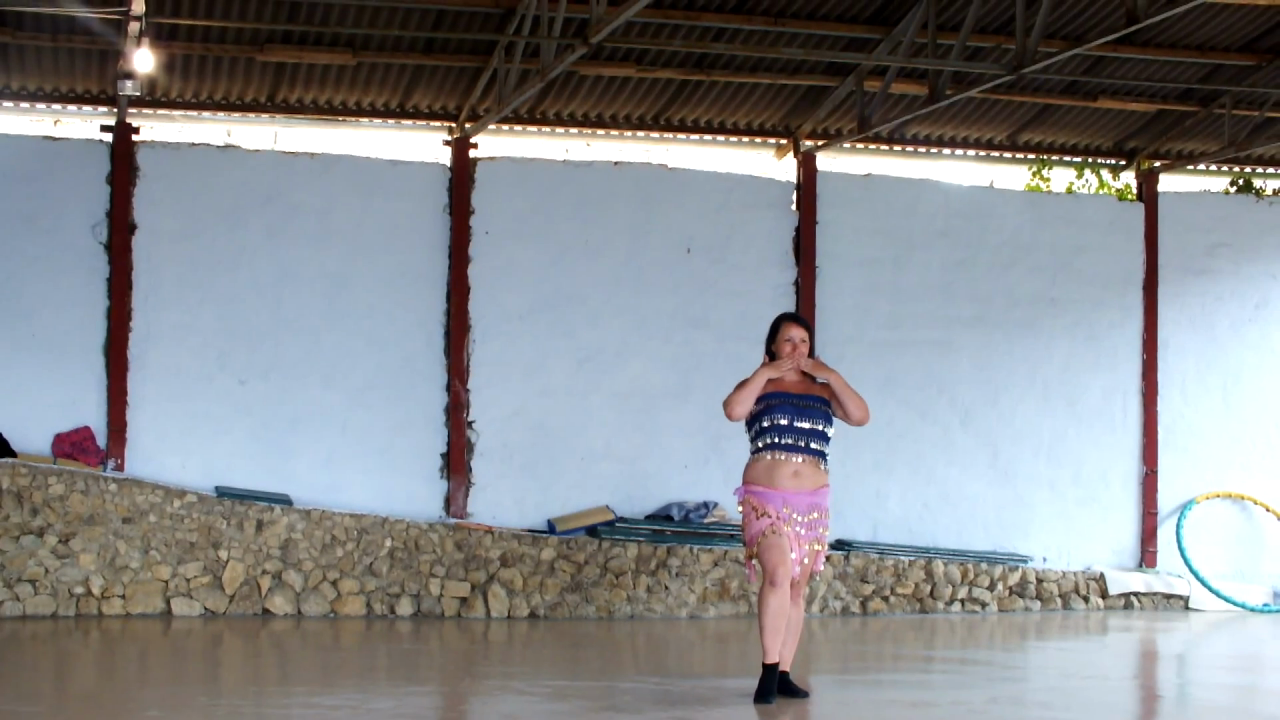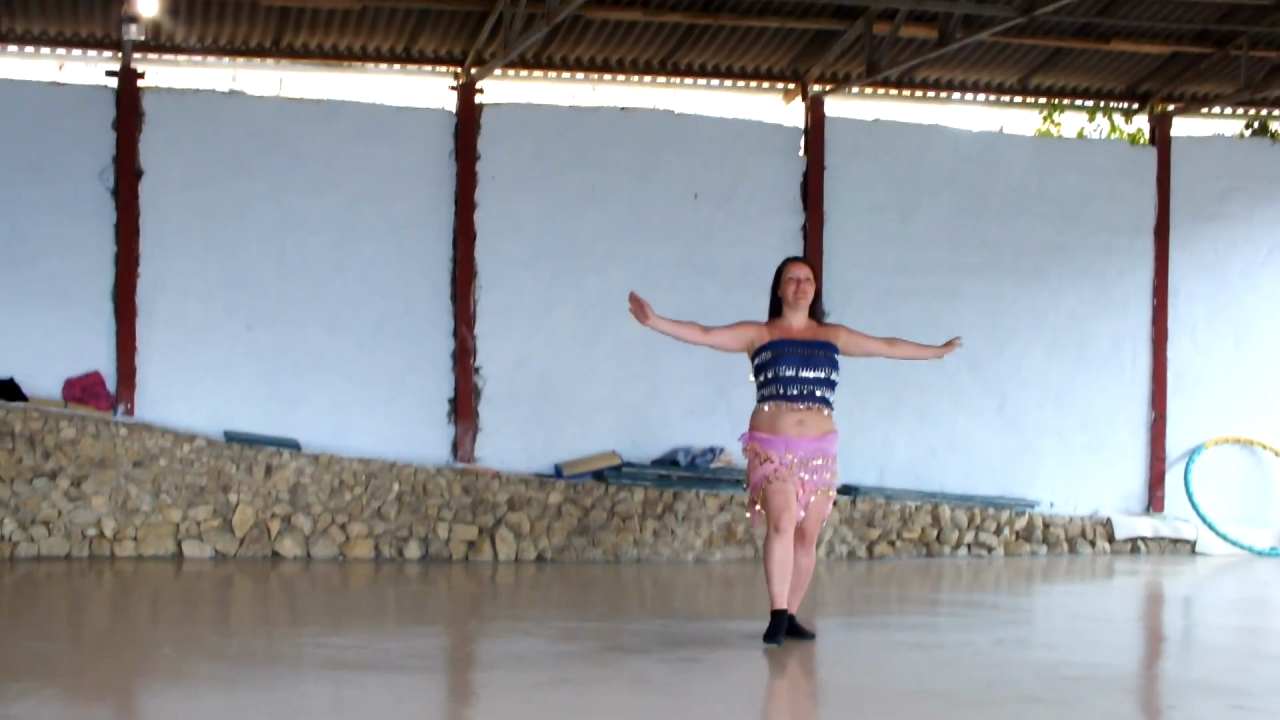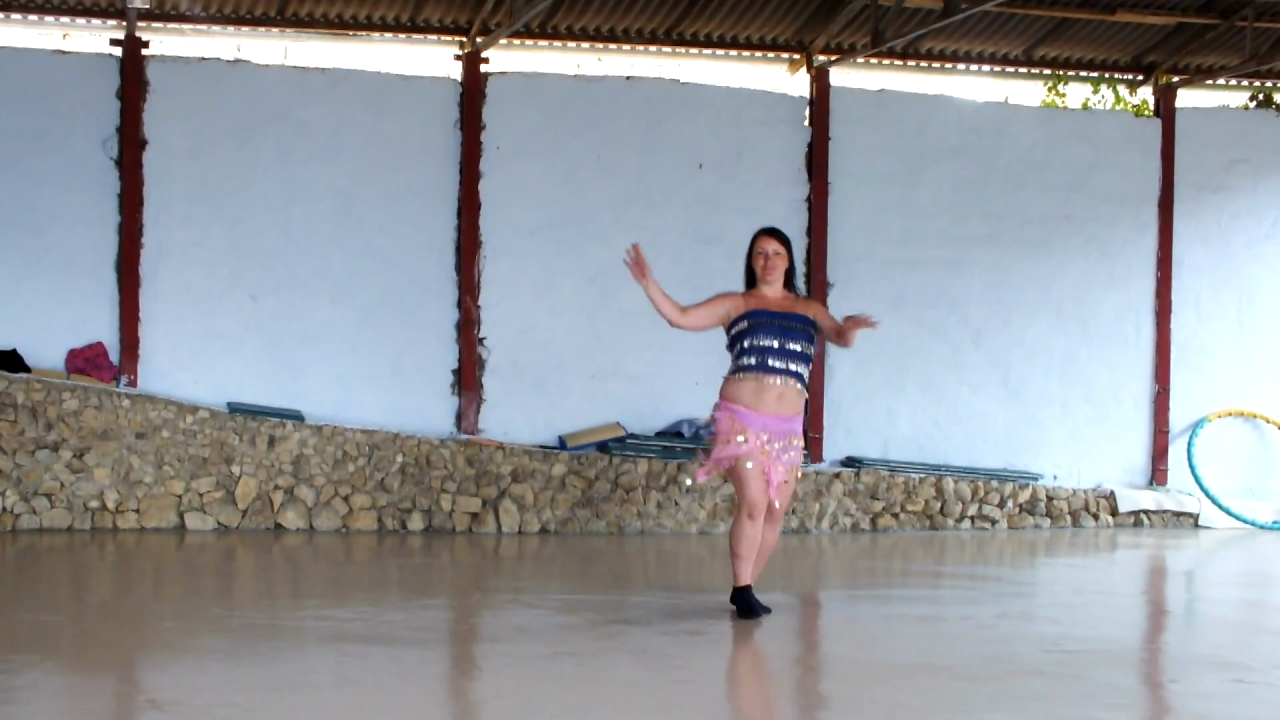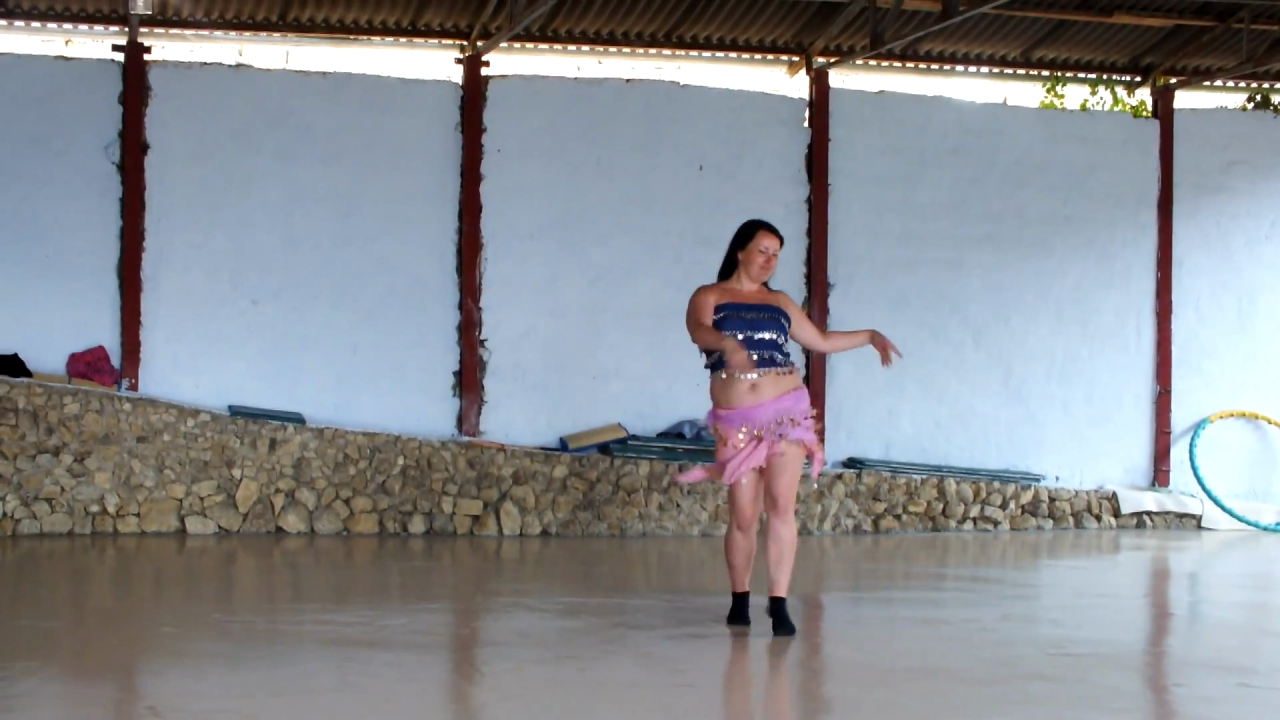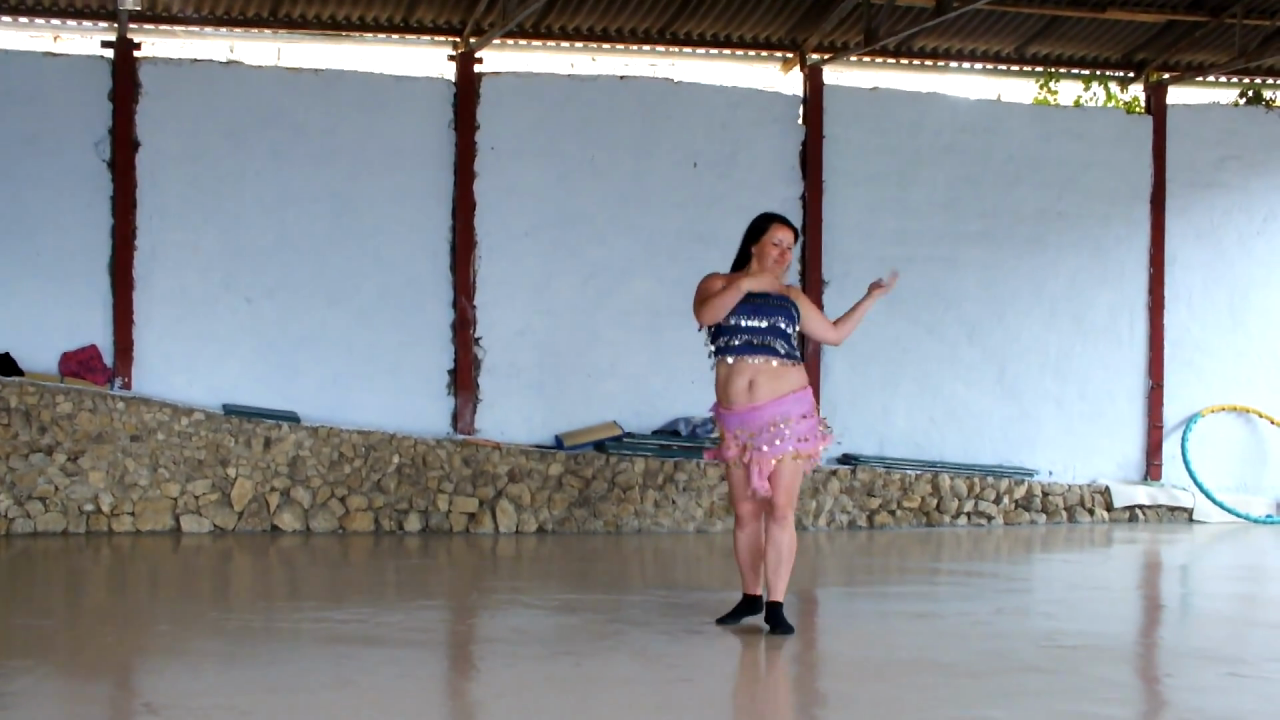
dt=0.7s
person 1, frame 1
left shoulder: (822, 391)
right shoulder: (759, 387)
left elbow: (861, 417)
right elbow: (732, 411)
left wrist: (831, 375)
right wrist: (765, 372)
left hip: (812, 501)
right hip: (765, 498)
left knee: (796, 590)
right knee: (778, 577)
left ankle: (783, 674)
right ankle: (769, 671)
person 1, frame 2
left shoulder: (833, 335)
right shoulder: (758, 334)
left elbow: (888, 346)
right elbow: (704, 335)
left wrist: (938, 351)
right wrist: (654, 321)
left hip: (818, 448)
right hip: (771, 445)
left knee: (808, 537)
right knee: (781, 523)
left ankle: (789, 616)
right ankle: (777, 616)
person 1, frame 3
left shoulder: (808, 310)
right shoulder: (739, 304)
left elbow: (837, 337)
right elbow: (679, 316)
left wrist: (850, 328)
right wrist: (647, 283)
left hip: (786, 424)
right hip: (740, 417)
left knee: (776, 512)
right knee: (753, 507)
left ankle: (744, 587)
right ankle: (743, 593)
person 1, frame 4
left shoulder: (779, 302)
right shoulder: (708, 297)
left elbow: (821, 341)
right elbow: (698, 332)
left wrist: (871, 335)
right wrist: (726, 344)
left hip: (787, 414)
right hip: (736, 423)
left knee: (781, 508)
right knee: (743, 518)
left ankle: (779, 603)
right ankle: (740, 598)
person 1, frame 5
left shoulder: (791, 297)
right shoulder: (718, 282)
left elbow: (834, 334)
right elbow: (705, 315)
left wrist: (870, 298)
right wrist: (745, 283)
left hip: (789, 412)
right hip: (739, 419)
left knee: (781, 512)
right knee: (747, 513)
left ankle: (774, 606)
right ankle: (752, 594)
